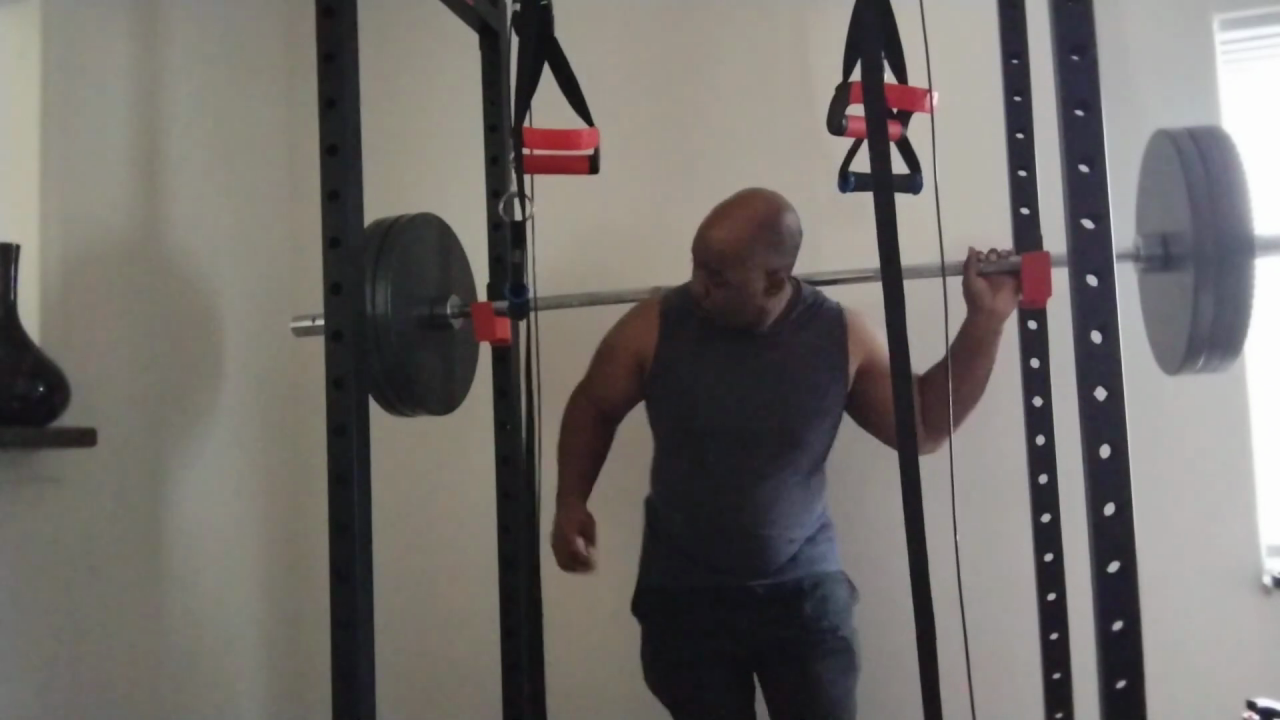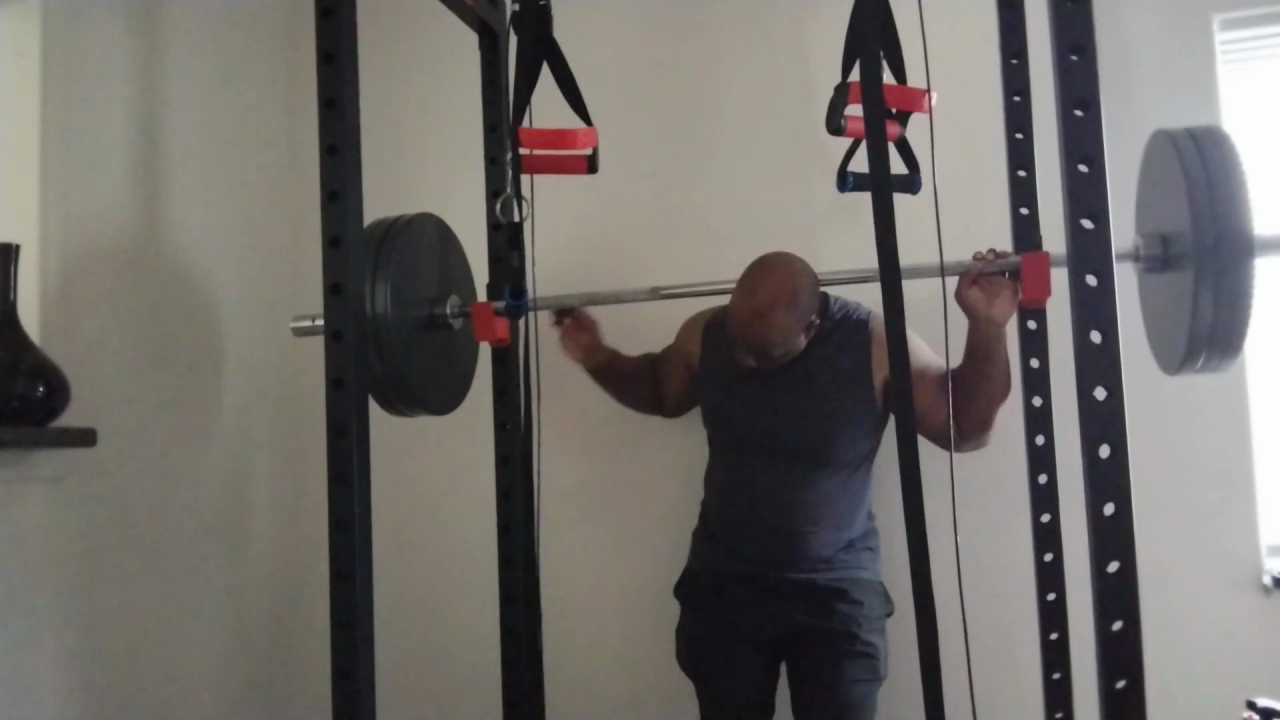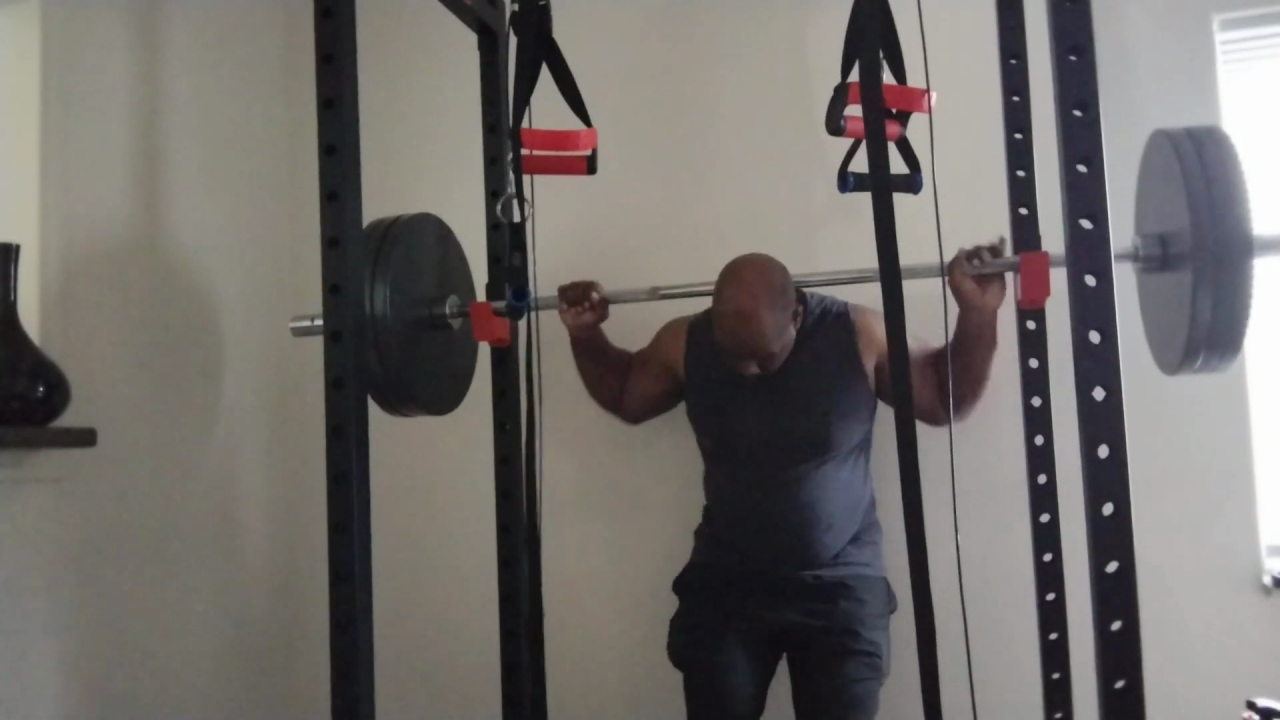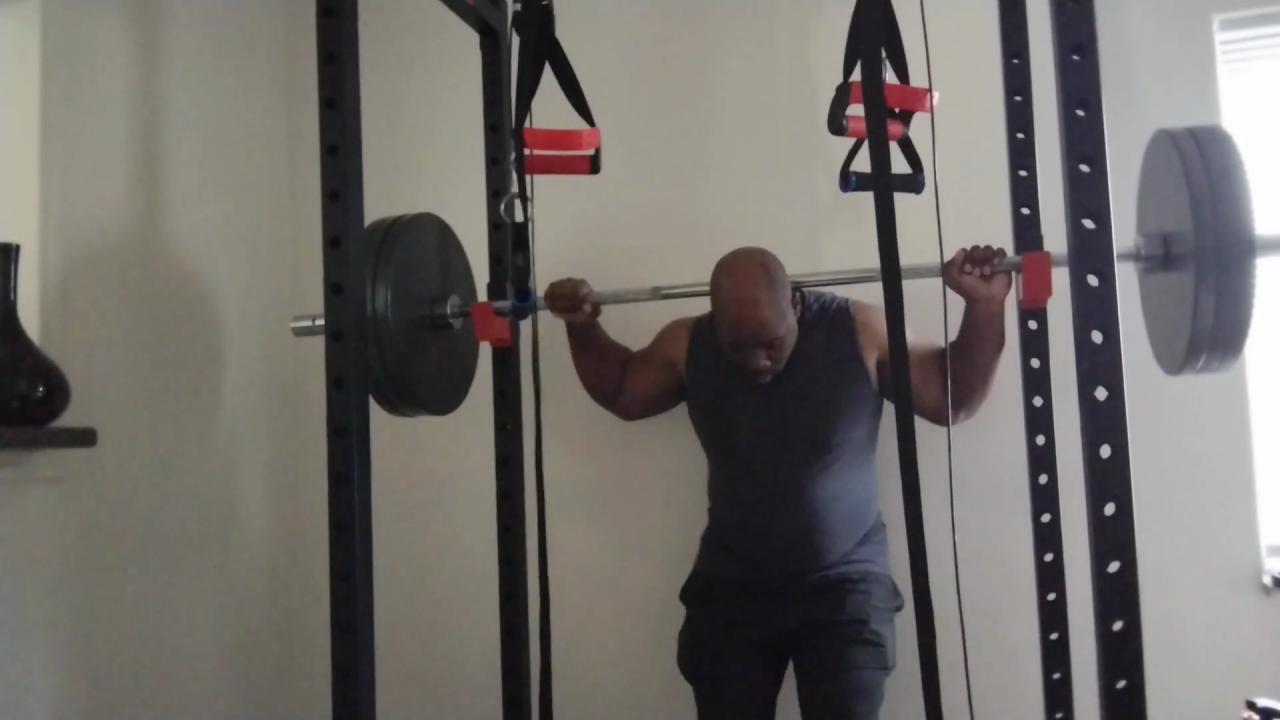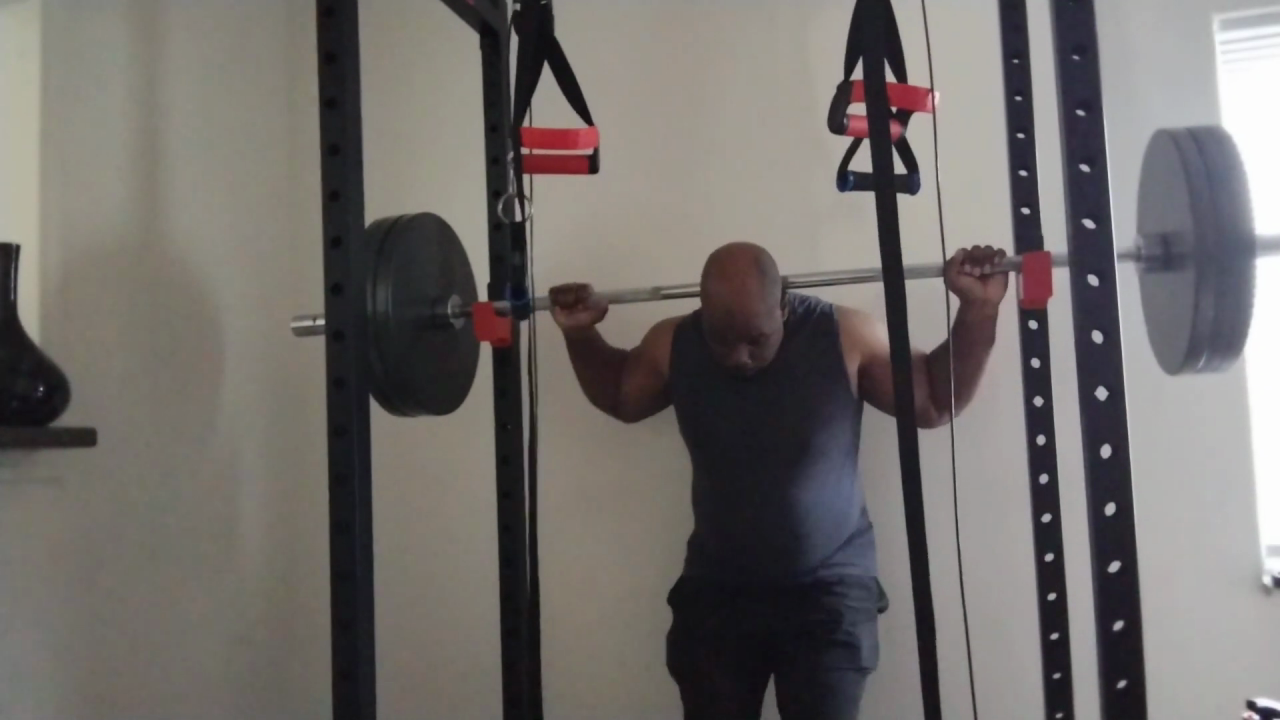
dt=1s
person 1, frame 1
left shoulder: (840, 335)
right shoulder: (656, 326)
left elbow: (923, 426)
right elbow: (595, 405)
left wrist: (985, 319)
right wrist: (571, 500)
left hip: (801, 589)
right hip: (686, 596)
person 1, frame 2
left shoulder: (874, 345)
right shoulder: (705, 336)
left elbow: (966, 426)
right elbow: (661, 391)
left wrist: (987, 326)
right wrist: (599, 360)
left hip: (835, 590)
right hip: (723, 585)
person 1, frame 3
left shoulder: (858, 335)
right shoulder: (686, 343)
left elbow: (946, 400)
right elbow: (623, 398)
left wrist: (978, 313)
right wrist: (586, 335)
left hip: (840, 585)
right hip: (726, 581)
person 1, frame 4
left shoulder: (860, 331)
right shoulder: (688, 344)
left elbow: (953, 400)
right elbow: (622, 391)
left wrist: (984, 307)
right wrist: (583, 328)
left hip: (844, 586)
right hip: (731, 588)
person 1, frame 5
left shoulder: (844, 337)
right shoulder: (673, 345)
left elbow: (936, 401)
right elbow: (620, 396)
left wrist: (978, 309)
right wrist: (581, 335)
left hip: (827, 591)
right hip: (716, 593)
